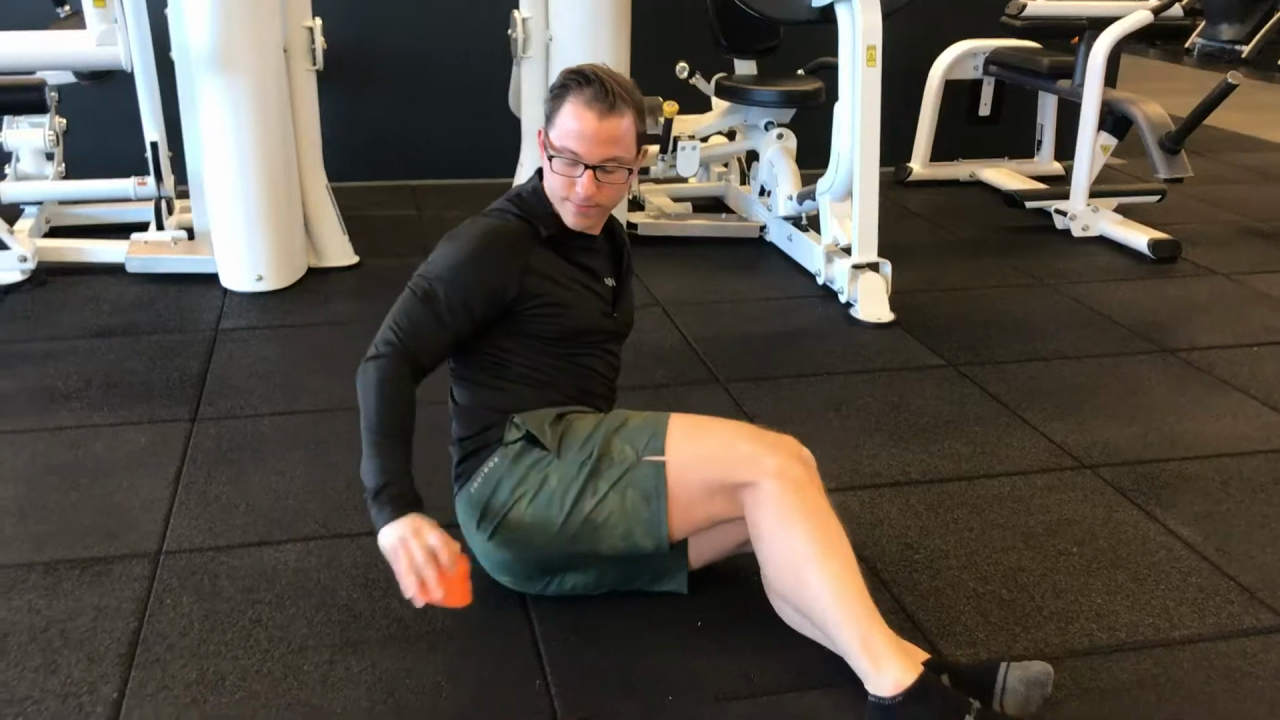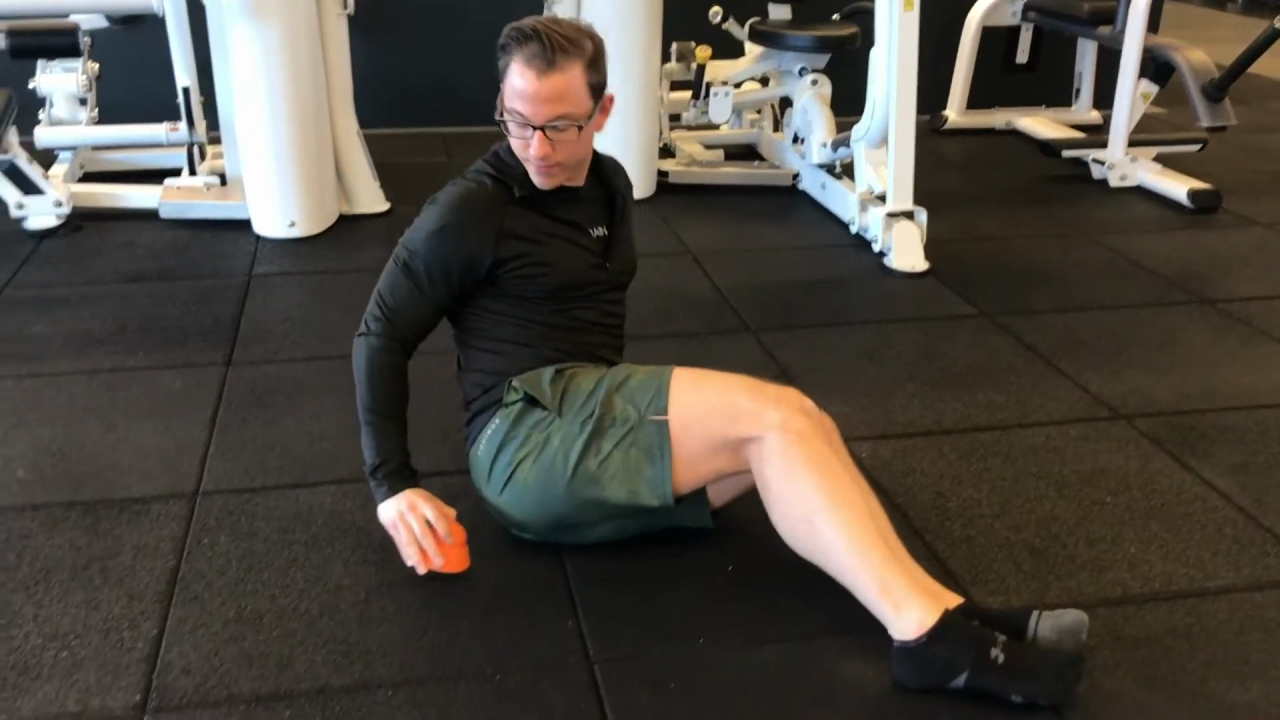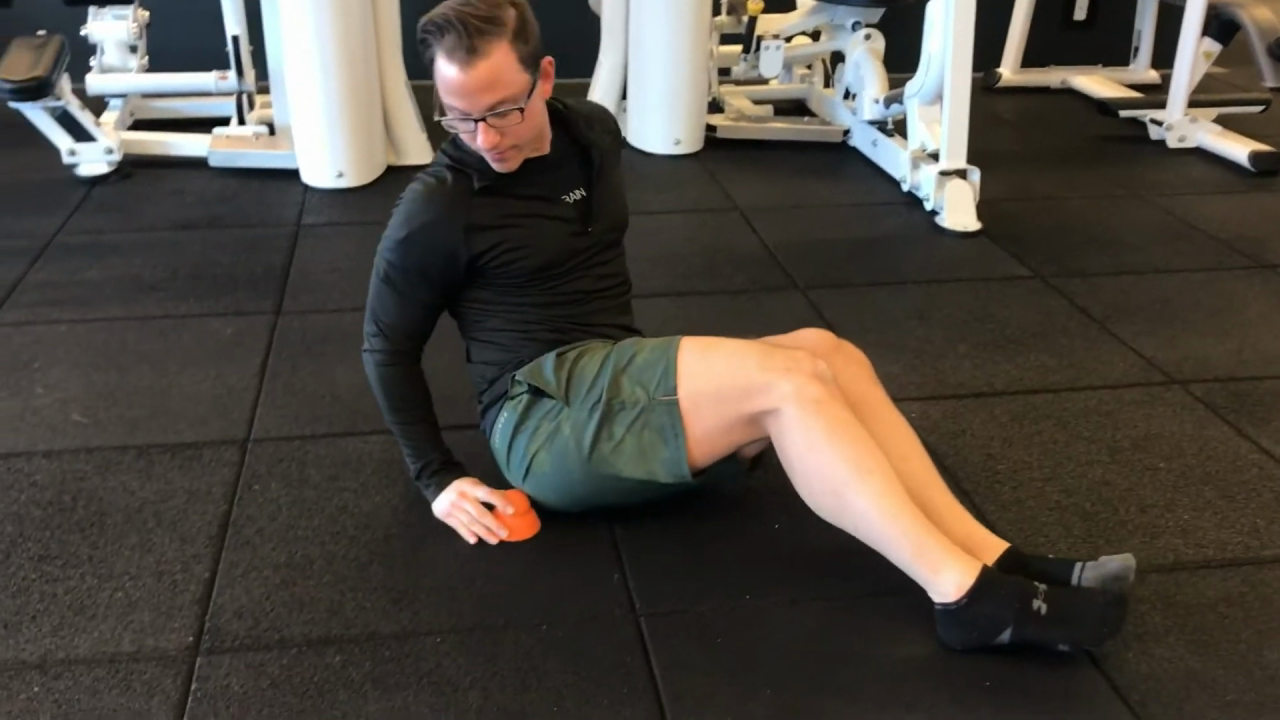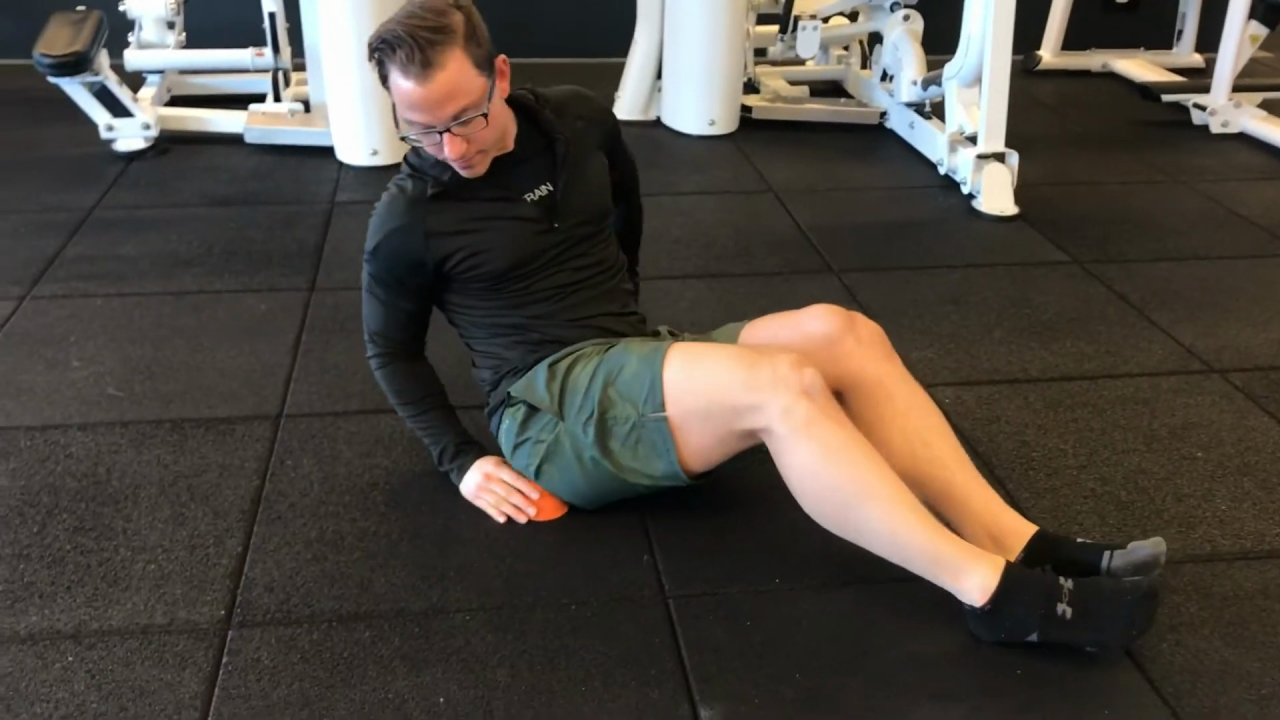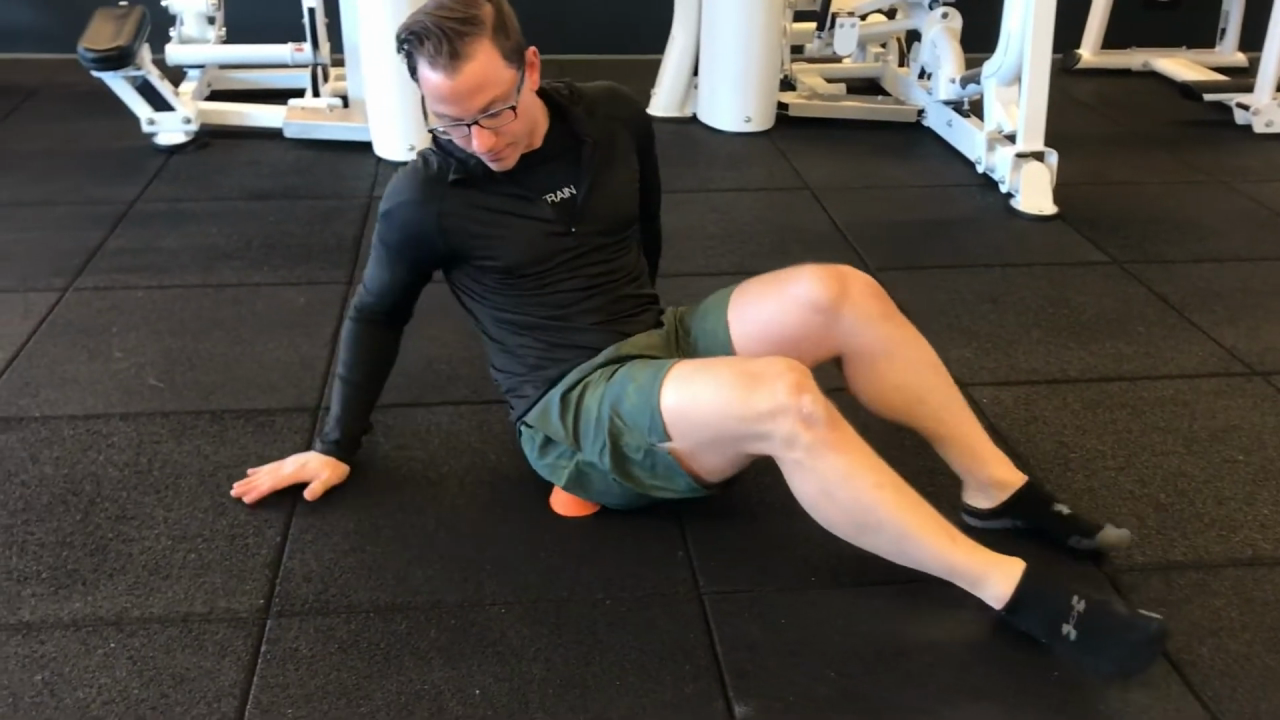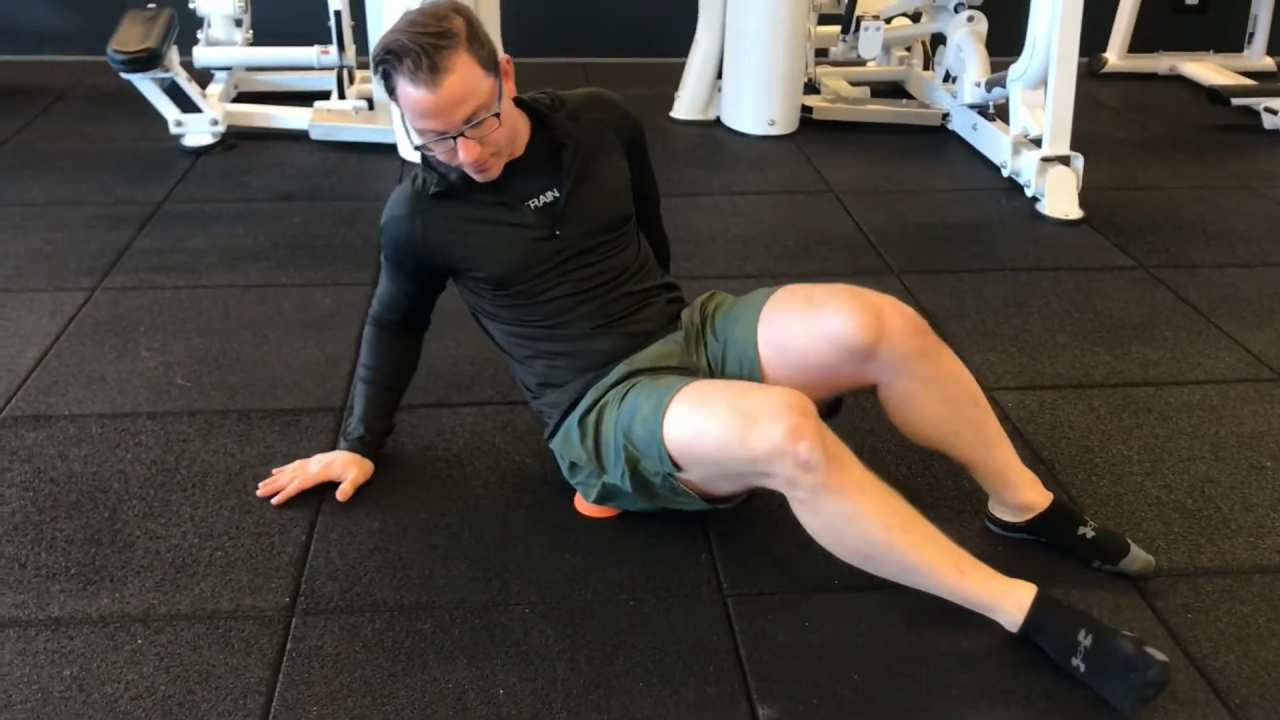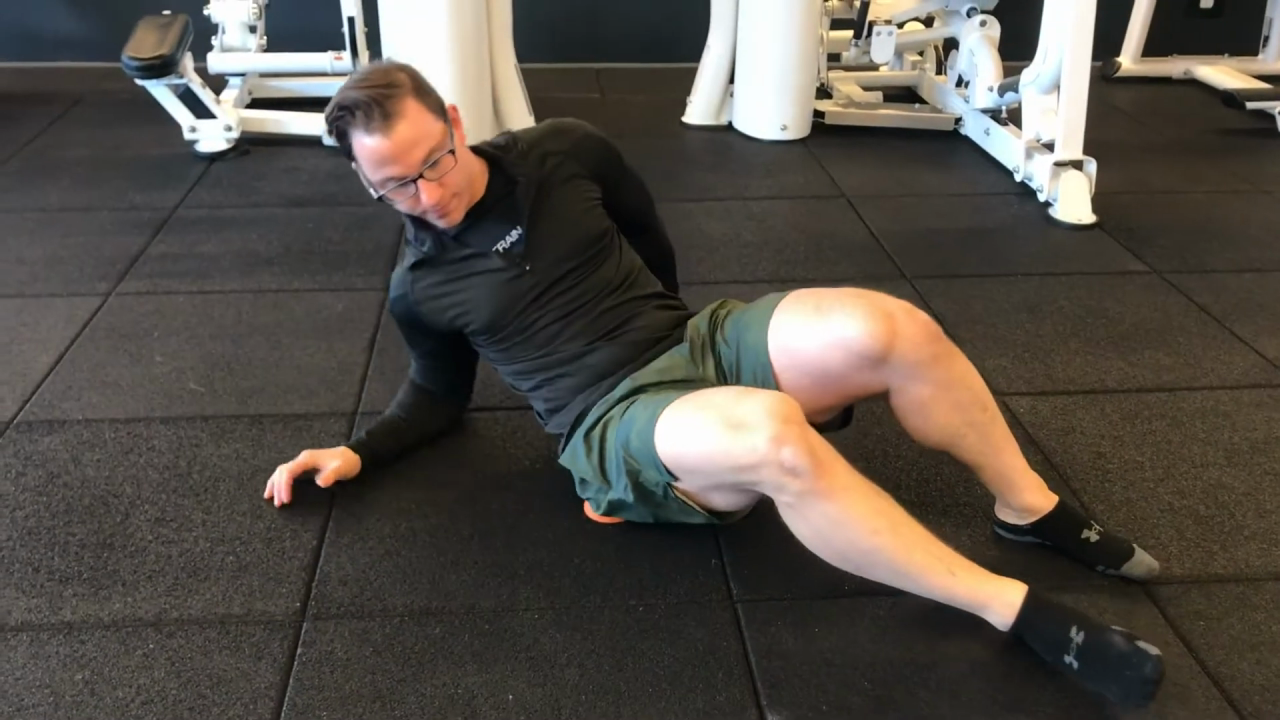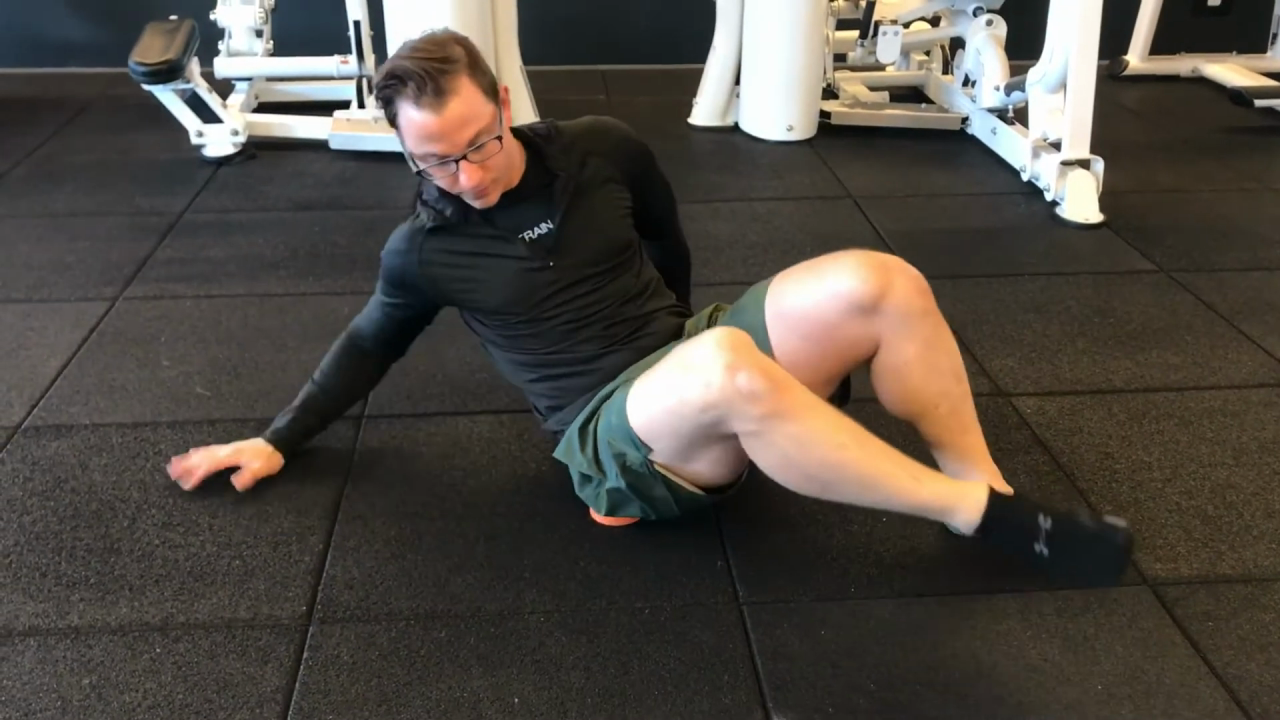
dt=0.5s
person 1, frame 1
left shoulder: (608, 243)
right shoulder: (492, 245)
right elbow: (386, 364)
left wrist: (620, 470)
right wrist: (395, 510)
left hip: (572, 484)
right hip: (517, 485)
left knee: (770, 511)
right knee: (774, 465)
person 1, frame 2
left shoulder: (608, 183)
right shoulder: (468, 213)
right elbow: (380, 340)
left wrist: (623, 407)
right wrist: (393, 484)
left hip: (590, 435)
right hip: (528, 438)
left knee: (798, 421)
right knee: (774, 416)
left ankle: (943, 613)
right ankle: (930, 636)
person 1, frame 3
left shoulder: (592, 132)
right shoulder: (436, 209)
right elbow: (387, 348)
right wrist: (438, 479)
left hip: (618, 393)
right hip: (545, 416)
left knee: (828, 356)
right knee: (790, 380)
left ankle: (991, 560)
right ankle: (968, 594)
person 1, frame 4
left shoulder: (577, 118)
right shoulder: (409, 220)
right elbow: (391, 348)
right wrist: (461, 459)
left hip: (645, 357)
right hip: (553, 410)
left knee: (841, 335)
right knee: (785, 384)
left ankle: (1015, 544)
right ankle: (998, 593)
person 1, frame 5
left shoulder: (612, 117)
right shoulder: (424, 201)
right elbow: (375, 315)
right wrist: (337, 447)
left hip: (664, 341)
right hip: (576, 414)
left knee: (833, 293)
right knee: (784, 397)
left ankle: (1001, 491)
right ankle: (1016, 593)
person 1, frame 6
left shoulder: (597, 122)
right shoulder: (418, 218)
right elbow: (396, 324)
right wrist: (359, 444)
left hip: (693, 331)
right hip: (605, 413)
left knee: (876, 327)
right knee: (784, 430)
left ankle: (1025, 507)
right ankle: (1028, 613)
person 1, frame 7
left shoulder: (565, 153)
right shoulder: (419, 285)
right elbow: (441, 395)
right wrist: (353, 453)
left hip: (705, 341)
right hip: (618, 426)
left knee: (890, 332)
right knee: (774, 435)
left ankle: (1030, 508)
right ankle: (1022, 612)
person 1, frame 8
left shoulder: (602, 150)
right shoulder: (421, 253)
right elbow: (370, 345)
right wrist: (277, 441)
left hip: (700, 358)
right hip: (617, 439)
left knee: (879, 285)
right knee: (724, 372)
left ankle: (984, 502)
right ankle: (992, 513)
